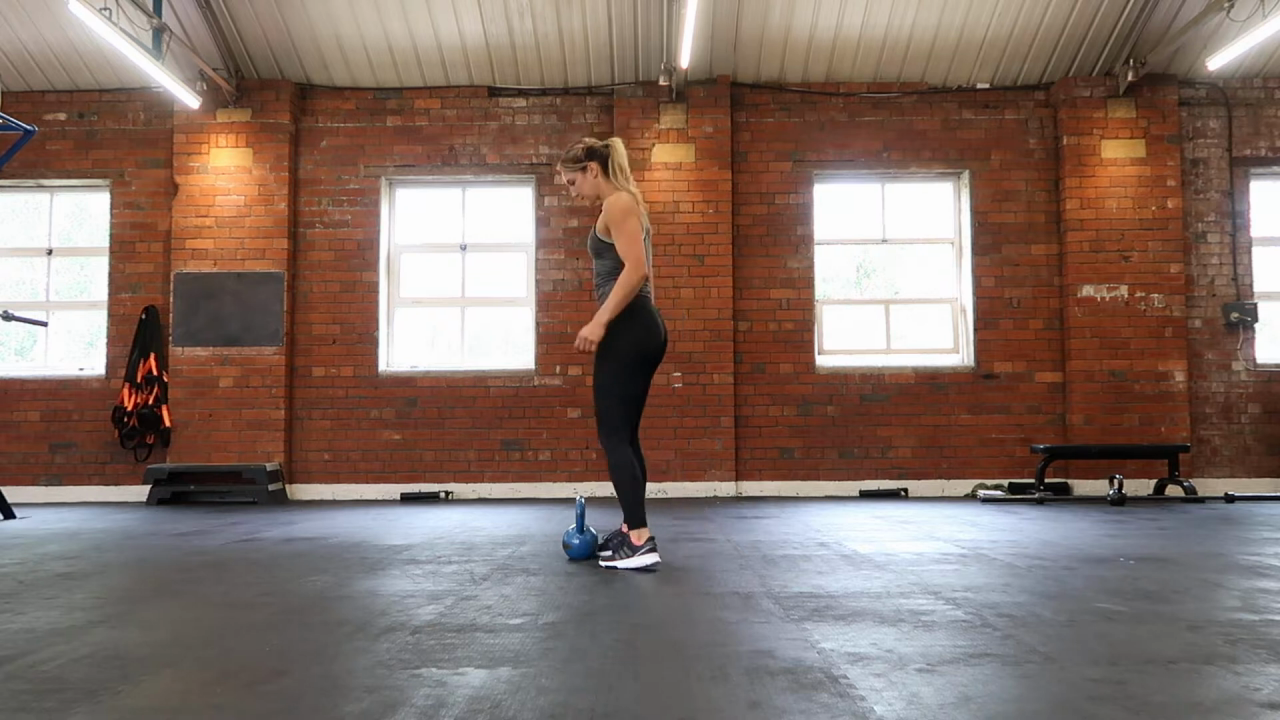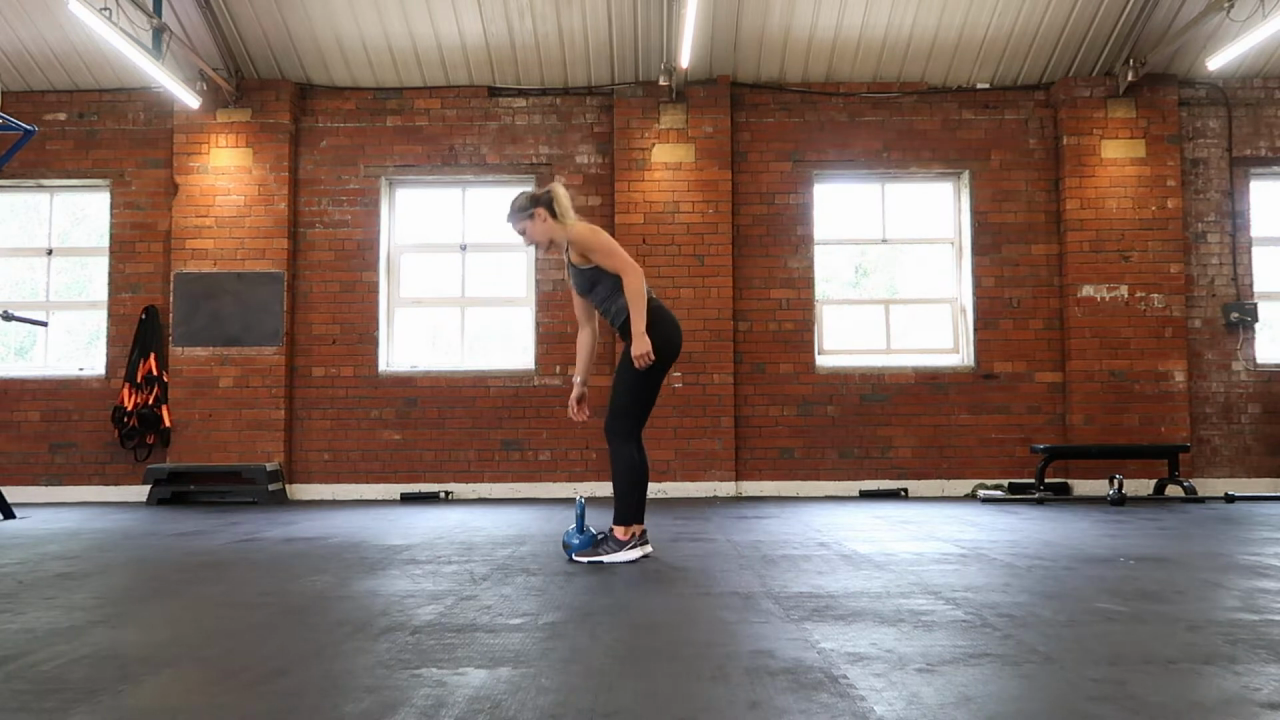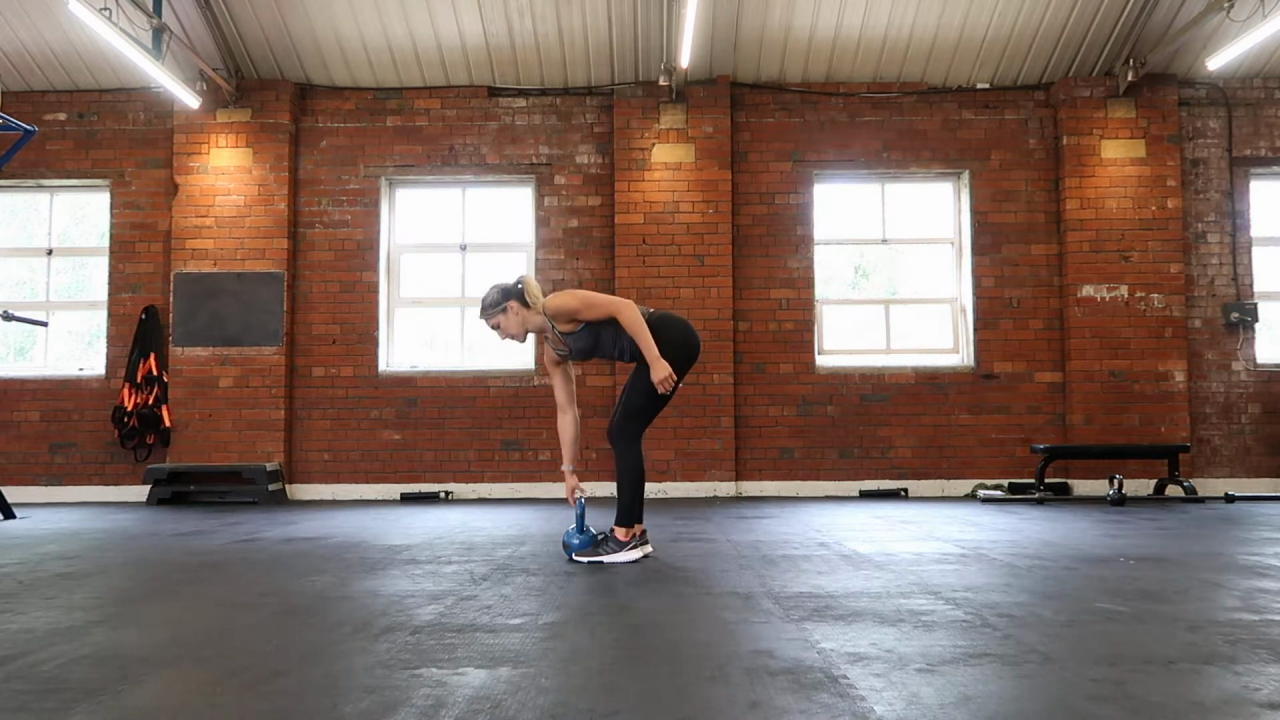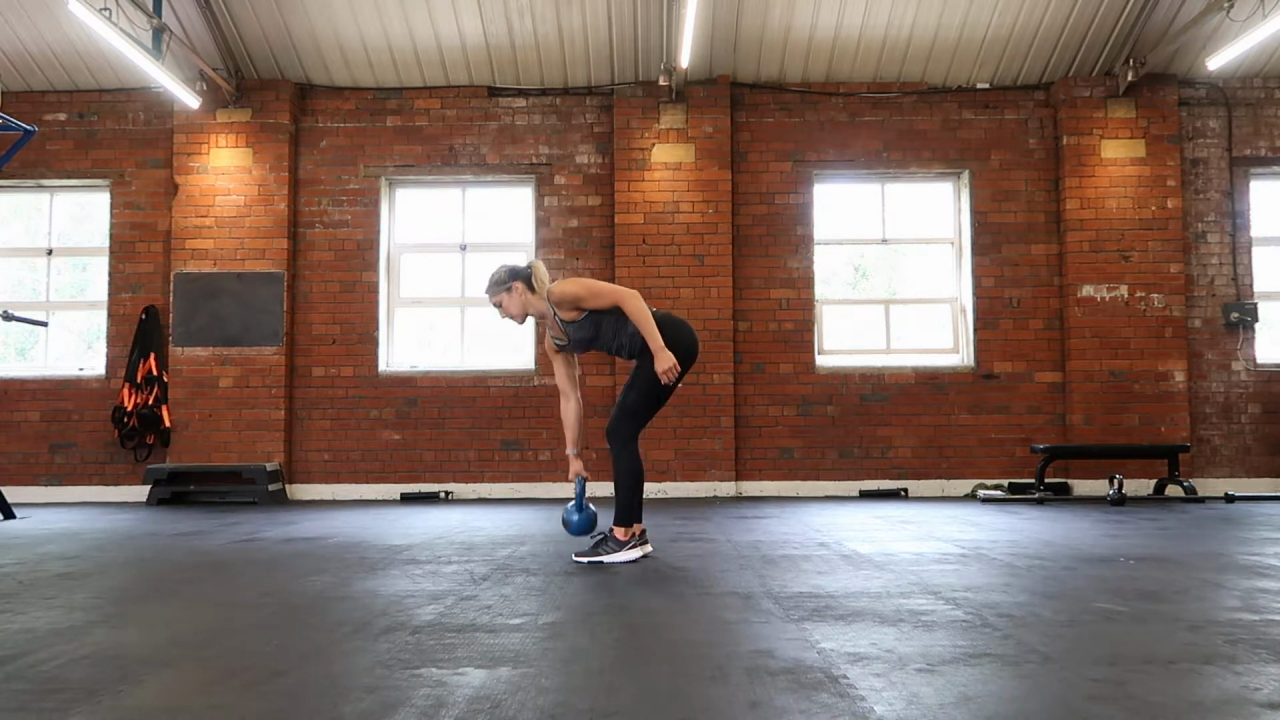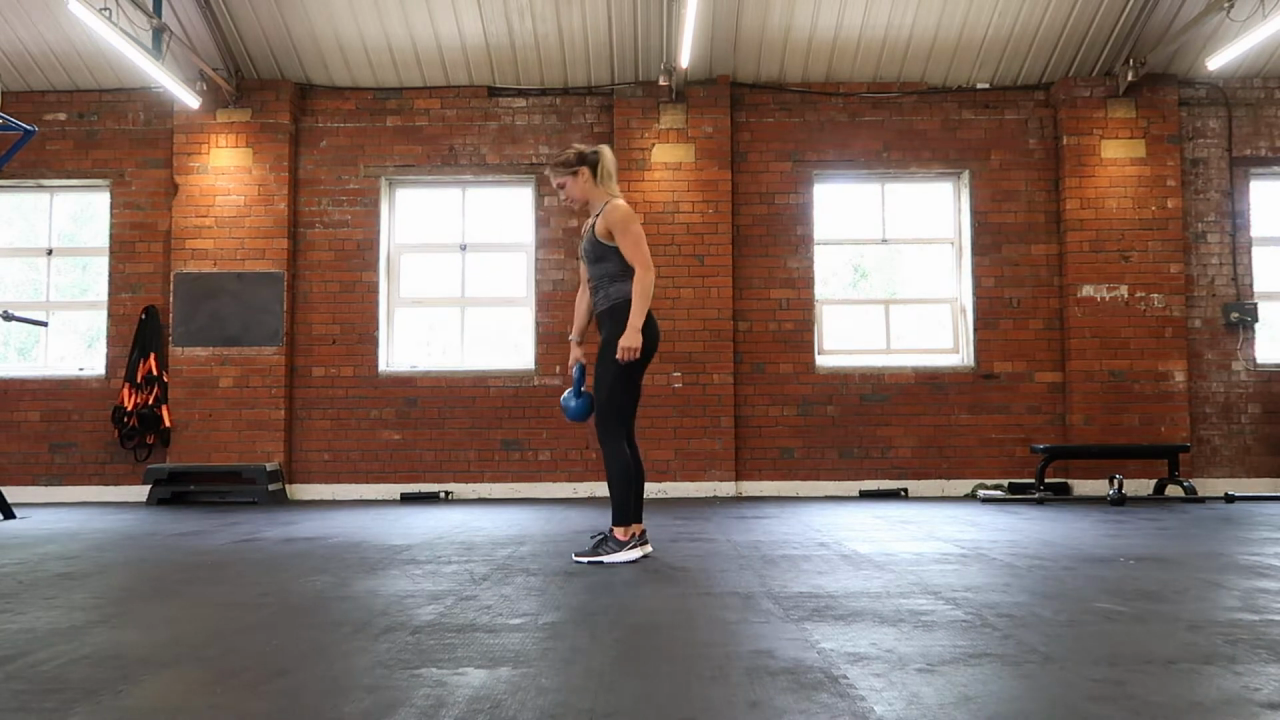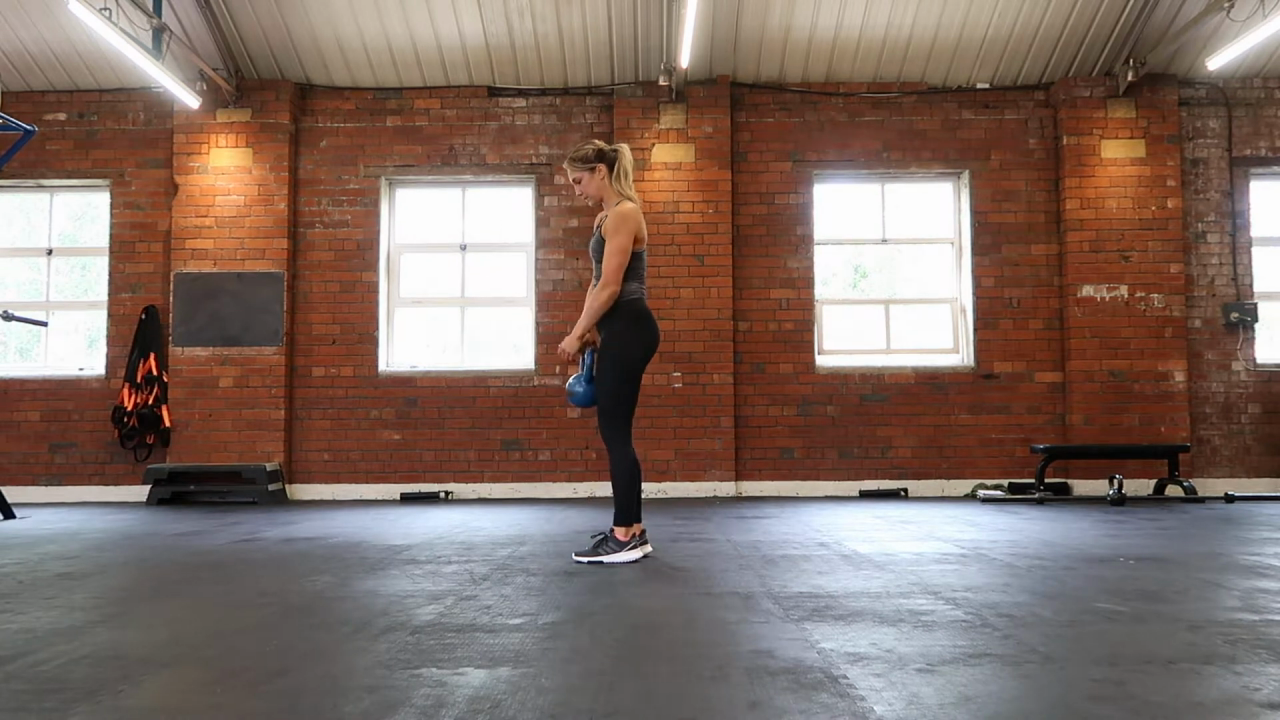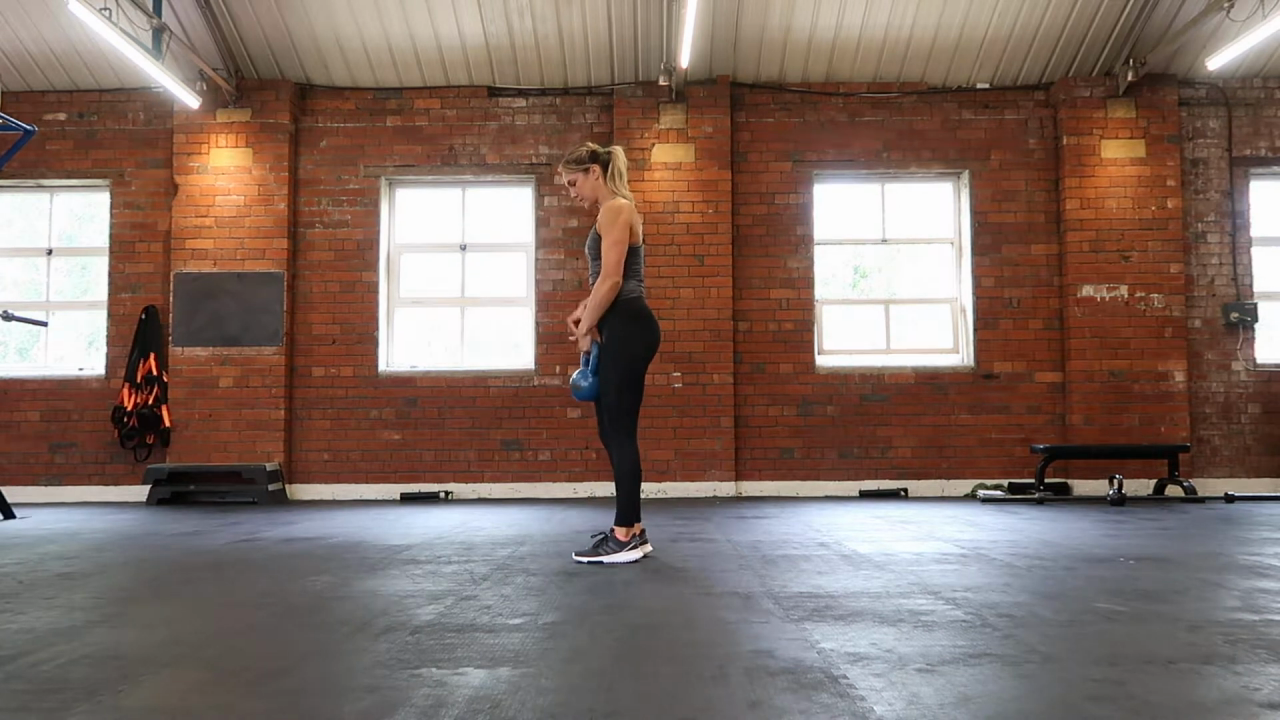
dt=0.5s
person 1, frame 1
left shoulder: (618, 204)
right shoulder: (626, 207)
left elbow: (636, 269)
left wrist: (598, 321)
left hip: (626, 327)
right hip: (643, 327)
left knee: (613, 433)
right knee: (624, 433)
left ankle: (641, 539)
right ankle: (634, 531)
person 1, frame 2
left shoulder: (582, 235)
right shoulder: (570, 255)
left elbow: (633, 273)
right elbow: (587, 326)
left wrist: (639, 334)
right wrist: (580, 381)
left hip: (652, 333)
right hip: (649, 335)
left knee: (619, 431)
right knee: (627, 435)
left ankle: (624, 536)
right ankle: (635, 532)
person 1, frame 3
left shoulder: (556, 307)
right shoulder: (552, 351)
left elbow: (624, 306)
right elbow: (566, 411)
left wrist: (655, 361)
right wrist: (568, 471)
left hip: (671, 339)
right hip: (657, 349)
left knee: (625, 432)
right knee: (620, 433)
left ankle: (625, 537)
right ankle: (634, 531)
person 1, frame 4
left shoulder: (560, 294)
right shoulder: (553, 338)
left elbow: (629, 296)
right elbow: (569, 397)
left wrist: (660, 351)
right wrist: (573, 455)
left hip: (670, 340)
right hip: (654, 349)
left knee: (621, 432)
right knee: (620, 433)
left ankle: (624, 537)
right ankle: (634, 531)
person 1, frame 5
left shoulder: (616, 211)
right shoulder: (590, 223)
left elbow: (644, 271)
right elbow: (587, 289)
left wrist: (634, 329)
right wrist: (575, 342)
left hip: (626, 331)
right hip: (615, 331)
left knee: (610, 431)
right knee: (619, 433)
left ankle: (624, 537)
right ankle: (634, 532)
person 1, frame 6
left shoulder: (624, 213)
right shoulder: (606, 217)
left elbow: (611, 285)
left wrist: (576, 333)
right wrist: (584, 329)
left hip: (628, 330)
right hip: (618, 331)
left knee: (614, 432)
right knee: (615, 432)
left ankle: (624, 537)
right ankle: (633, 530)
person 1, frame 7
left shoulder: (615, 209)
right shoulder: (610, 213)
left elbow: (612, 279)
left wrist: (586, 326)
right wrist: (585, 312)
left hip: (628, 329)
right hip: (622, 329)
left knee: (619, 432)
right knee: (613, 431)
left ankle: (625, 537)
right ankle: (633, 530)
